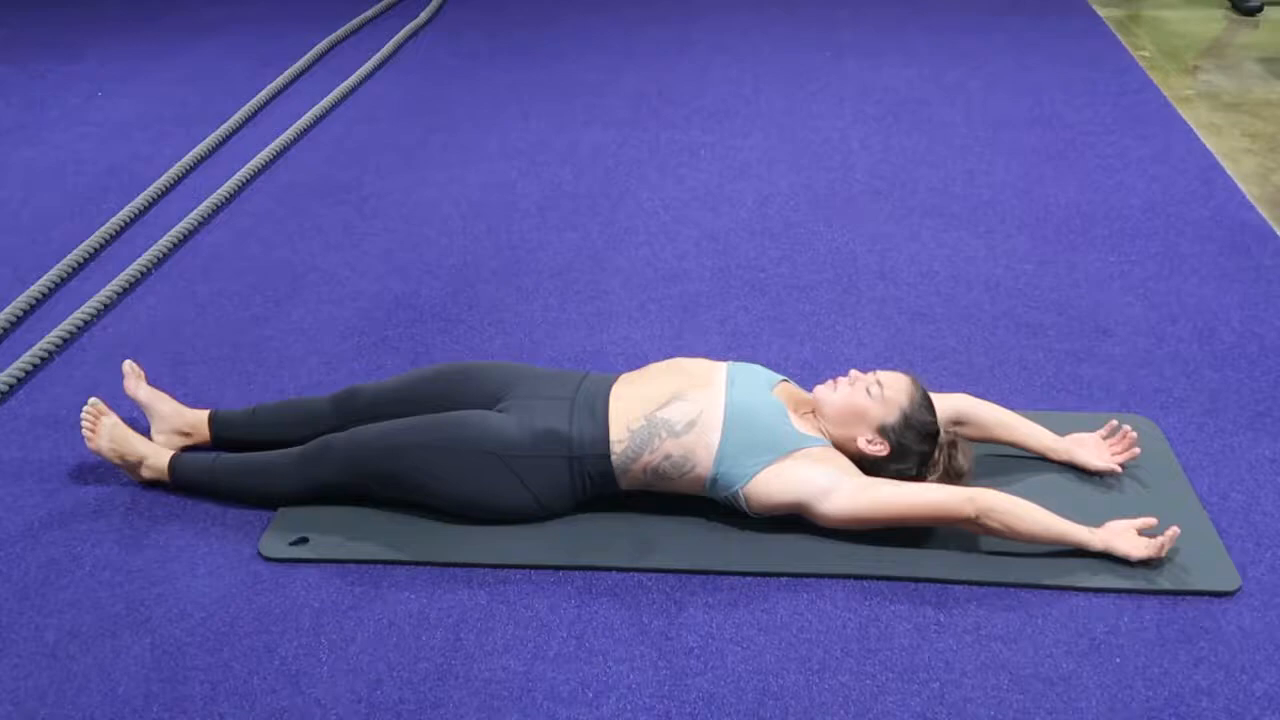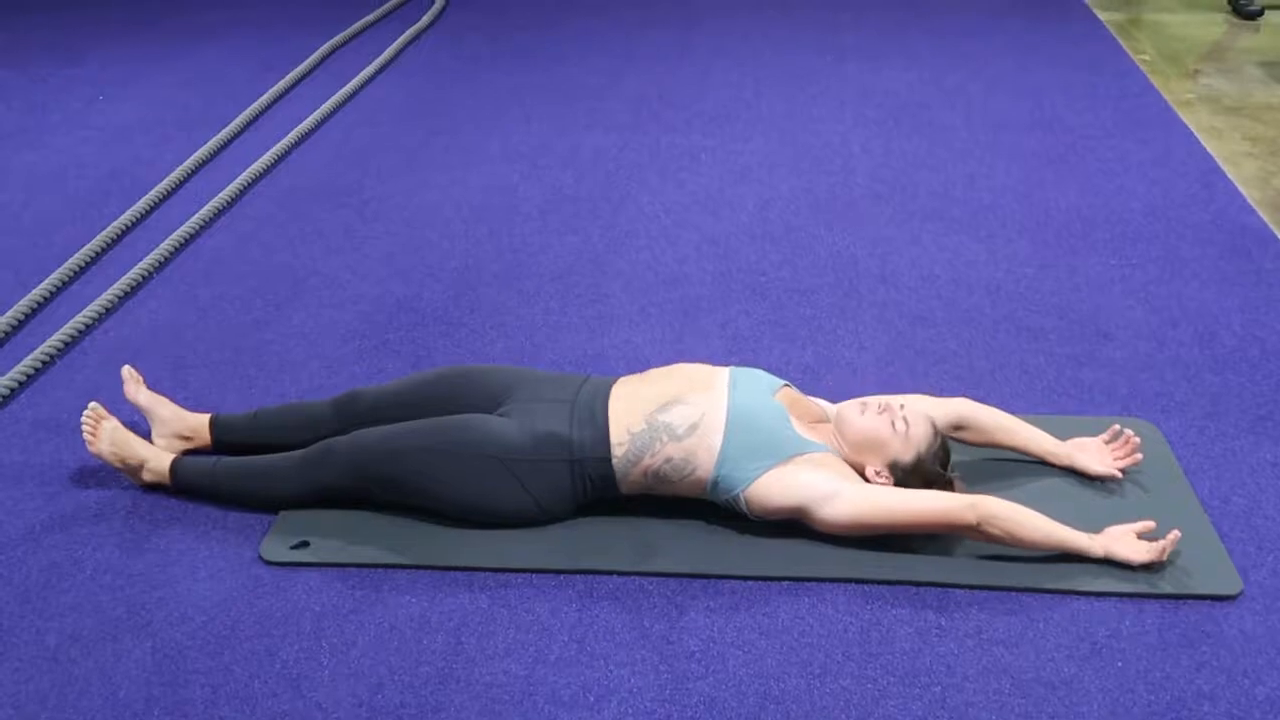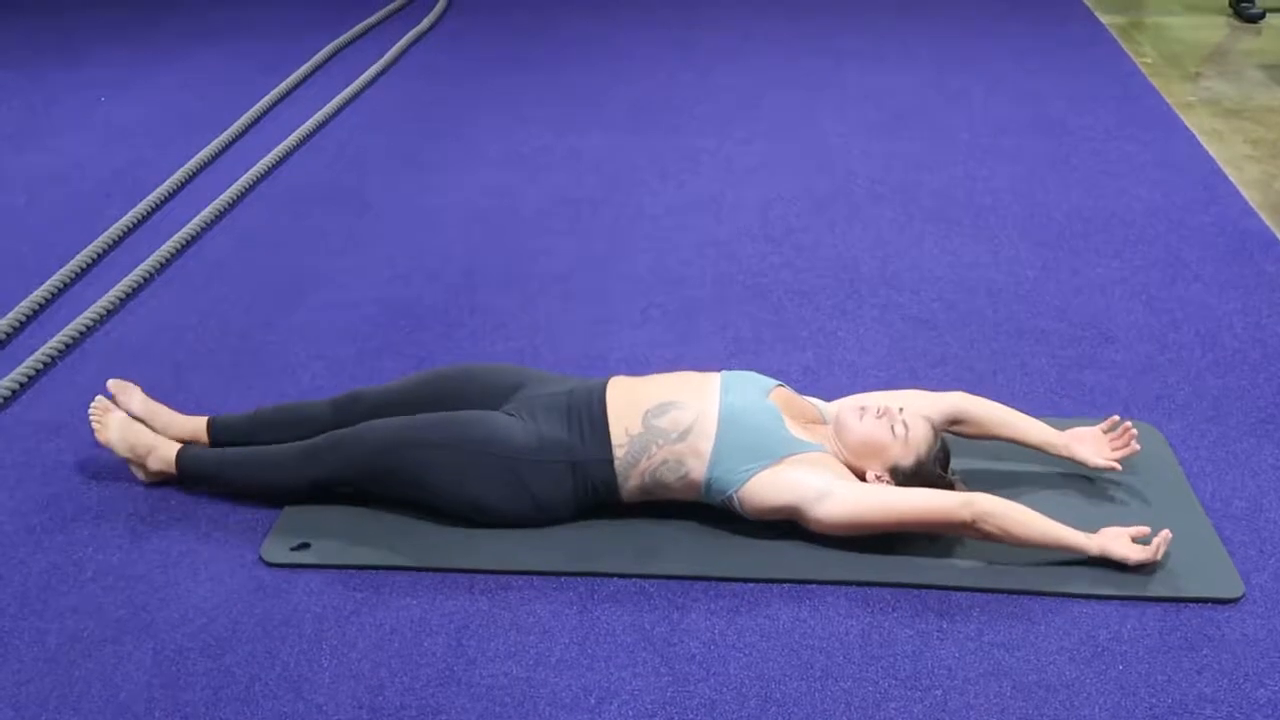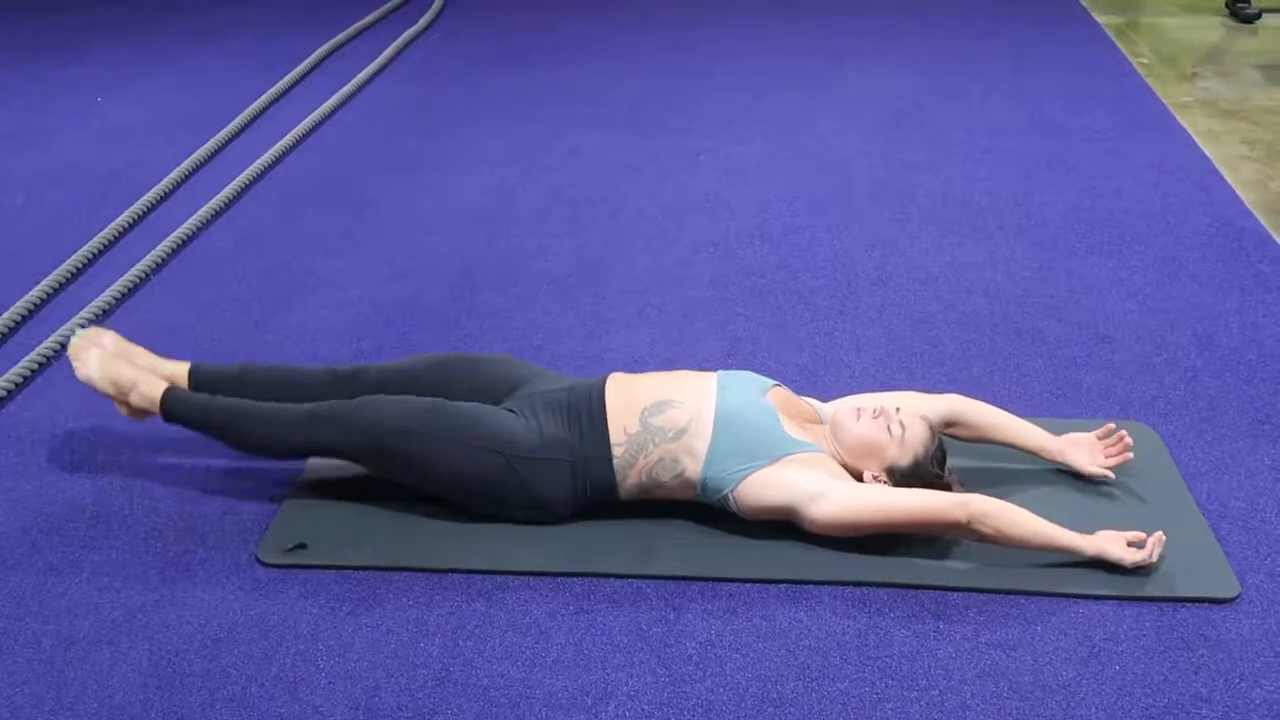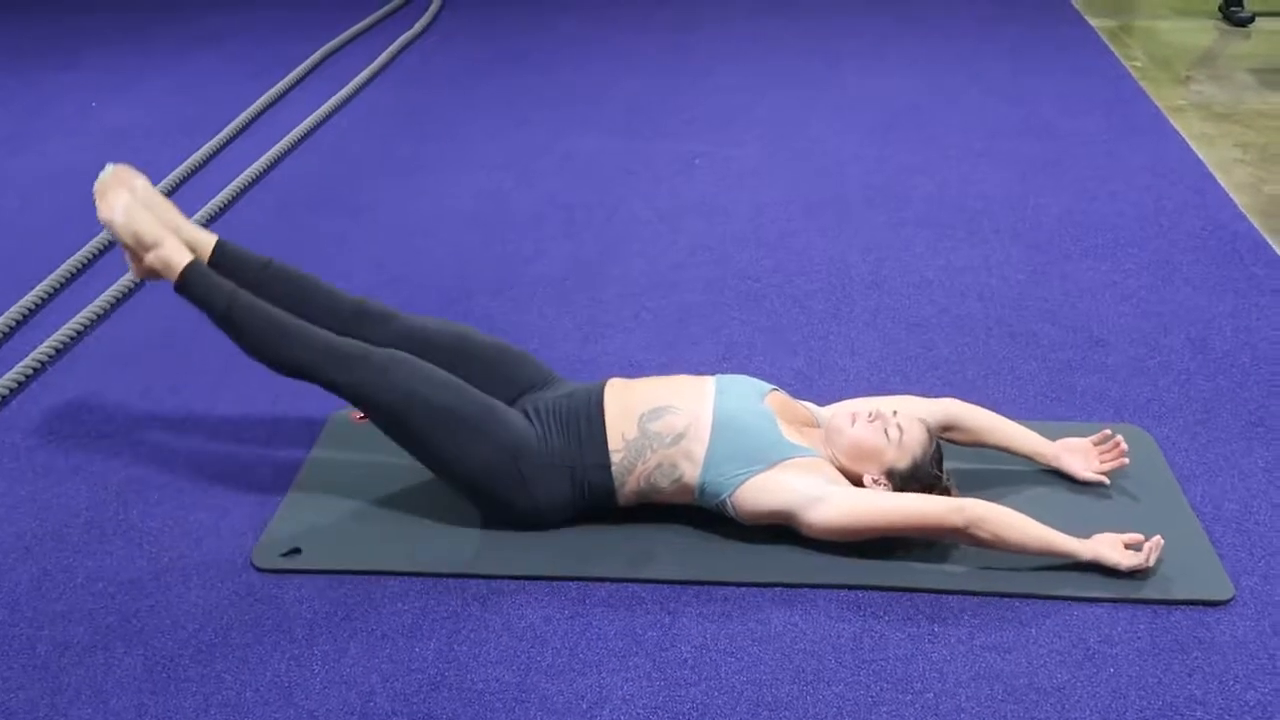
dt=0.4s
person 1, frame 1
left shoulder: (822, 482)
right shoulder: (805, 404)
left elbow: (968, 506)
right elbow: (961, 402)
left wrist: (1099, 537)
right wrist: (1066, 445)
left hip: (546, 463)
right hip: (564, 394)
left knee: (337, 463)
right knee: (362, 403)
left ankle: (160, 463)
right ankle: (192, 422)
person 1, frame 2
left shoulder: (821, 489)
right shoulder: (822, 414)
left elbow: (971, 513)
right elbow: (959, 408)
left wrist: (1101, 546)
right wrist: (1065, 449)
left hip: (549, 466)
right hip: (568, 396)
left knee: (340, 468)
right knee: (362, 408)
left ankle: (161, 469)
right ankle: (194, 427)
person 1, frame 3
left shoulder: (821, 490)
right shoulder: (819, 414)
left elbow: (966, 510)
right elbow: (956, 399)
left wrist: (1096, 543)
right wrist: (1067, 443)
left hip: (549, 467)
right hip: (567, 398)
left knee: (341, 460)
right knee: (358, 408)
left ankle: (171, 461)
right ankle: (190, 426)
person 1, frame 4
left shoulder: (820, 491)
right shoulder: (822, 414)
left elbow: (962, 513)
right elbow: (954, 403)
left wrist: (1090, 546)
right wrist: (1061, 446)
left hip: (548, 468)
right hip: (568, 396)
left knee: (341, 429)
right knee: (365, 382)
left ankle: (153, 394)
right ankle: (170, 372)
person 1, frame 5
left shoulder: (816, 498)
right shoulder: (820, 420)
left elbow: (960, 519)
right elbow: (951, 409)
left wrist: (1084, 550)
right wrist: (1056, 452)
left hip: (539, 472)
right hip: (561, 404)
left knee: (350, 362)
right knee: (380, 328)
left ankle: (175, 260)
right ankle: (190, 243)
